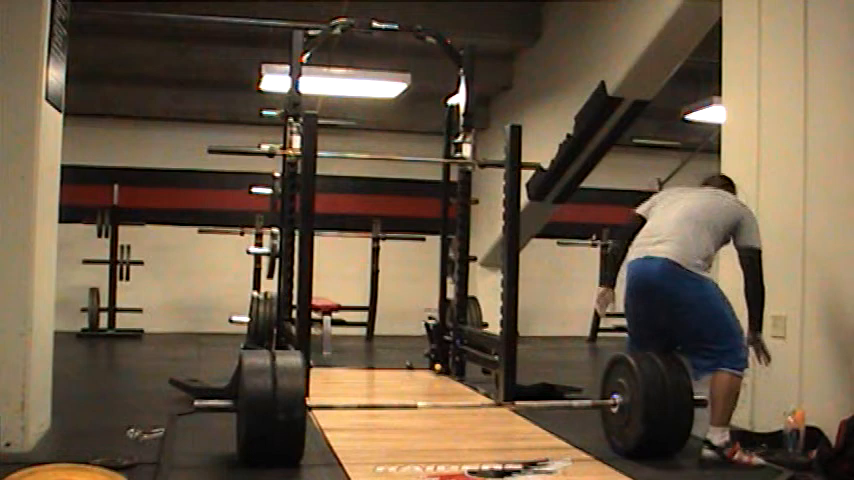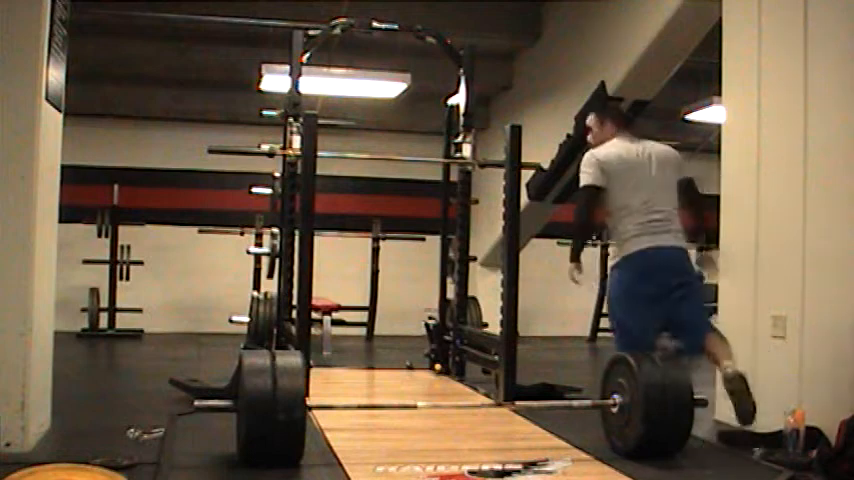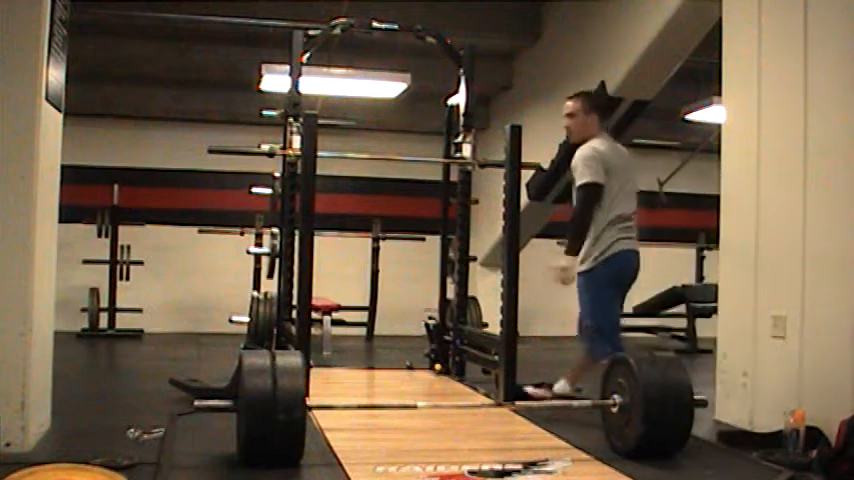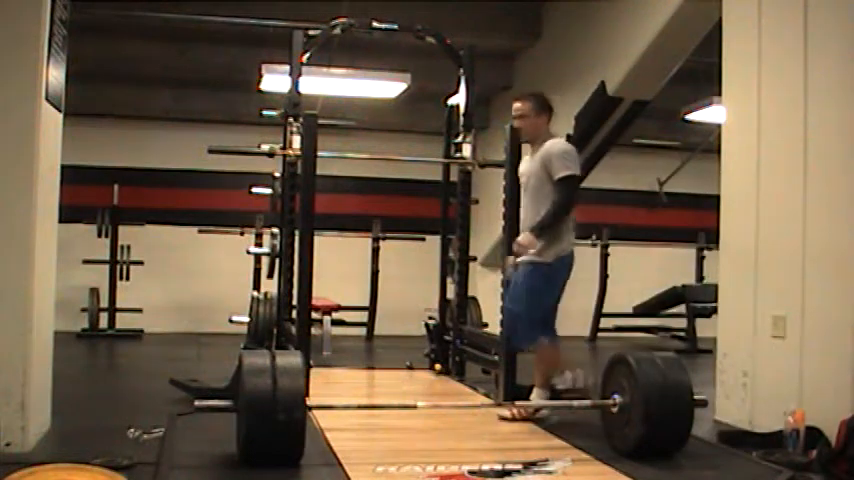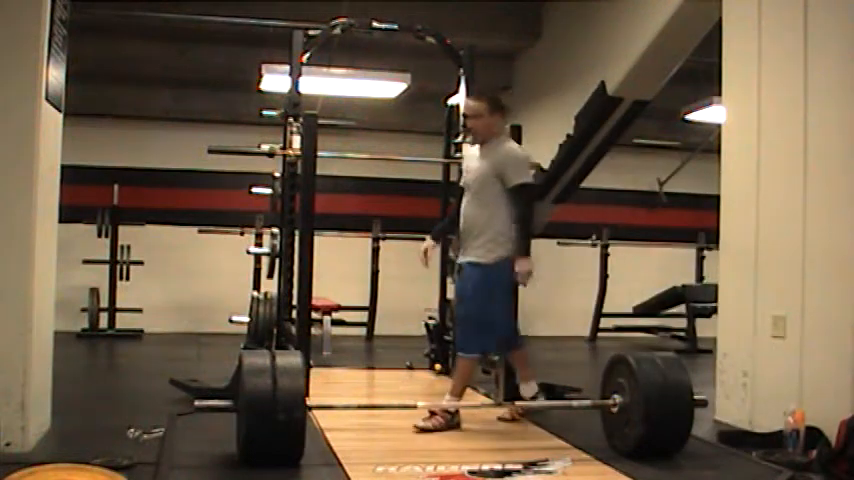
dt=0.5s
person 1, frame 1
left shoulder: (667, 195)
right shoulder: (739, 210)
left elbow: (625, 237)
right elbow: (753, 272)
left wrist: (607, 283)
right wrist: (754, 331)
left hip: (639, 269)
right hip: (681, 272)
left knee: (646, 354)
right knee: (728, 353)
right ankle: (717, 441)
person 1, frame 2
left shoulder: (596, 158)
right shoulder: (667, 154)
left elbow: (585, 209)
right elbow: (692, 201)
left wrist: (576, 256)
left hip: (633, 258)
right hip: (674, 253)
left knee: (633, 347)
right knee: (697, 326)
right ankle: (730, 372)
person 1, frame 3
left shoulder: (589, 153)
right shoulder: (619, 152)
left elbow: (585, 206)
left wrist: (570, 254)
left hip: (602, 257)
right hip: (624, 252)
left knee: (603, 338)
right knee: (594, 331)
right ankle: (563, 388)
person 1, frame 4
left shoulder: (557, 151)
right shoulder: (530, 158)
left elbow: (566, 199)
left wrist: (534, 234)
right wrist: (517, 253)
left hip: (547, 256)
right hip: (533, 256)
left knee: (519, 324)
right knee: (537, 328)
right ankle: (538, 399)
person 1, frame 5
left shoulder: (510, 155)
right shoulder: (471, 155)
left elbow: (523, 208)
left wrist: (523, 254)
right wrist: (435, 237)
left hip: (490, 260)
right hip: (470, 256)
left knee: (470, 330)
right knee: (499, 330)
left ankle: (450, 408)
right ankle: (530, 394)
